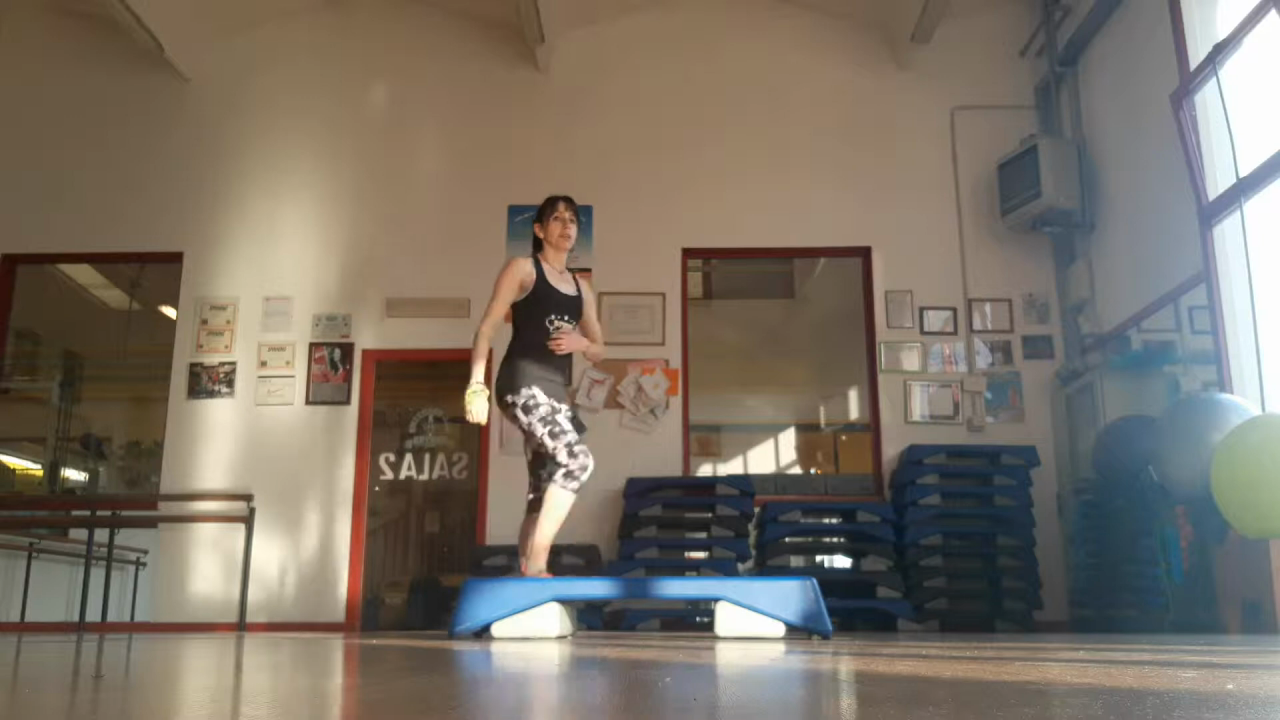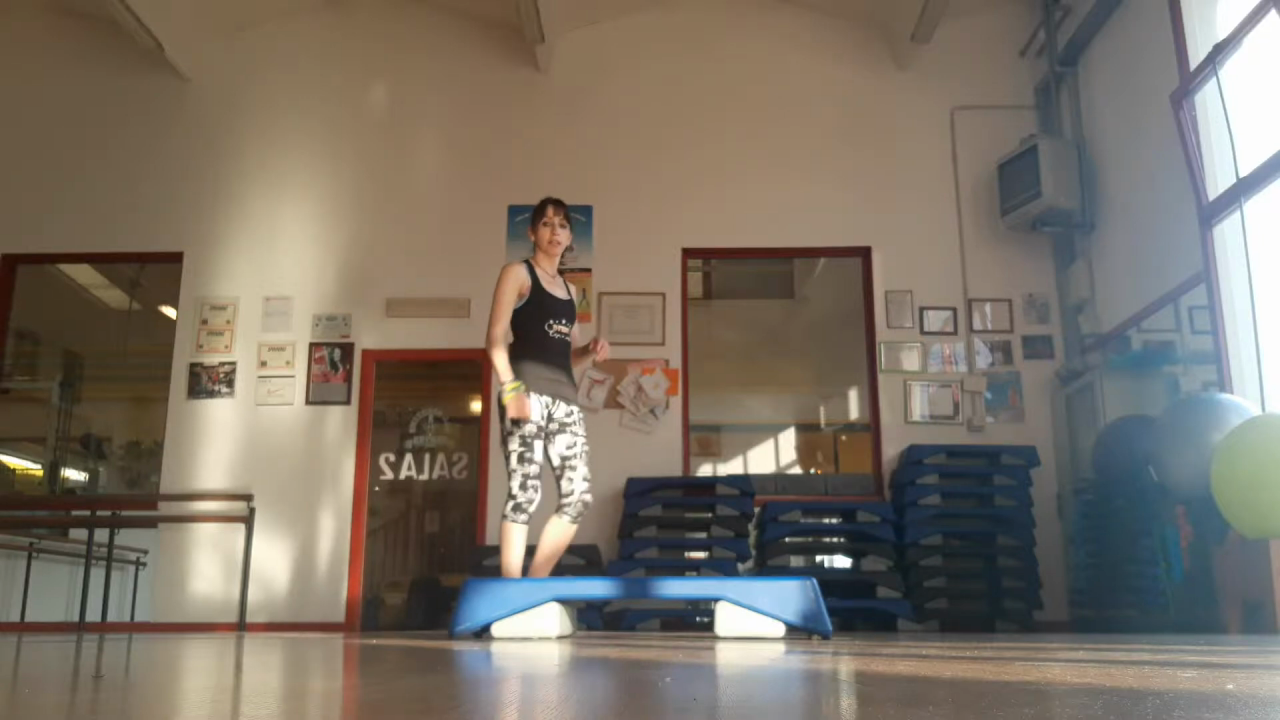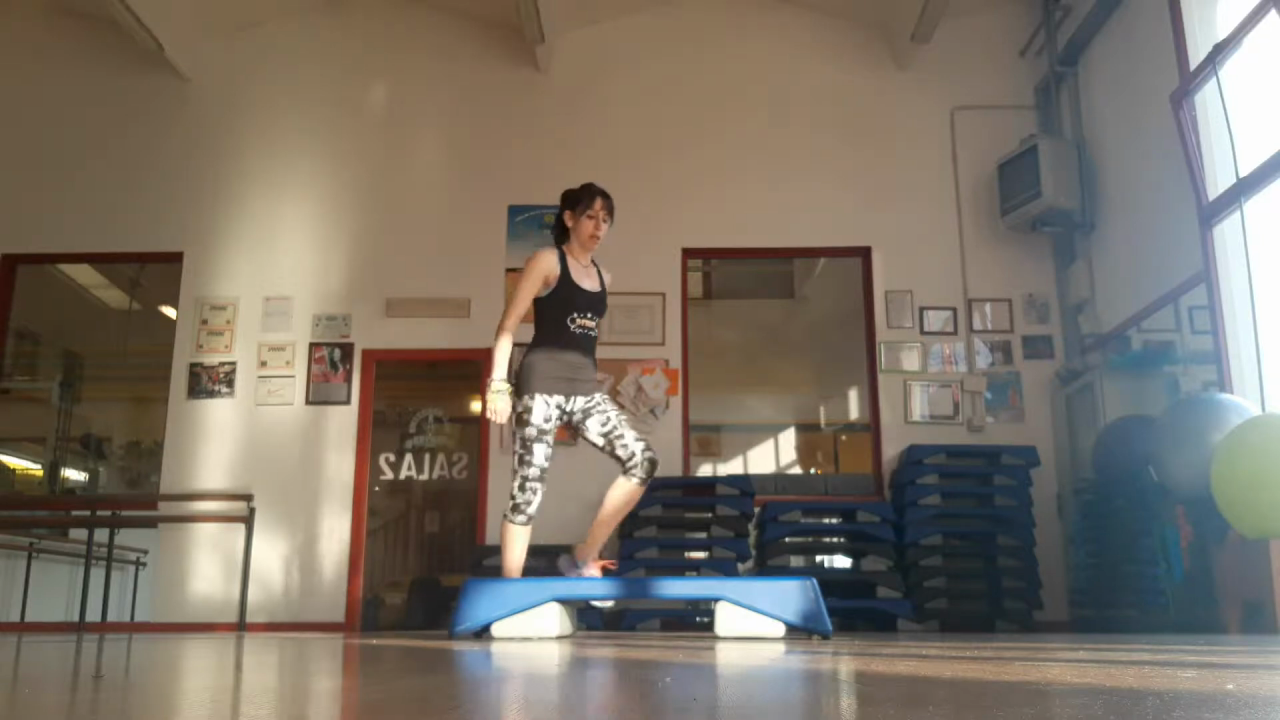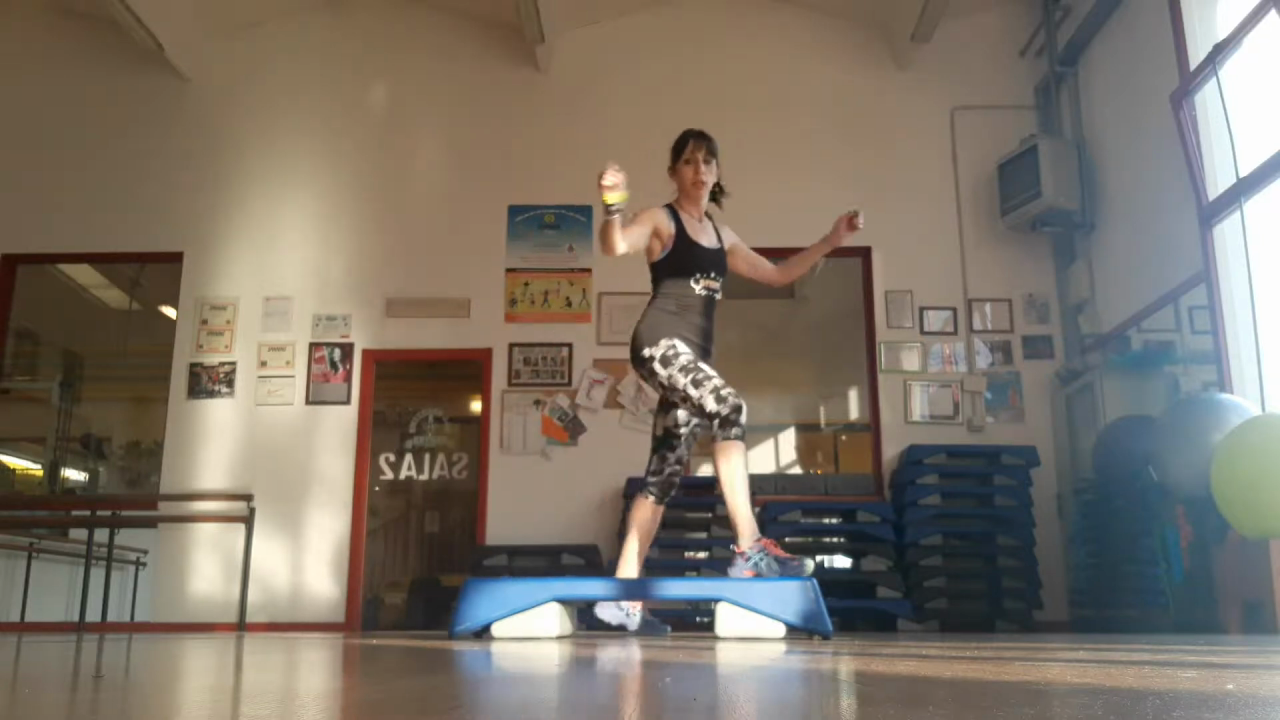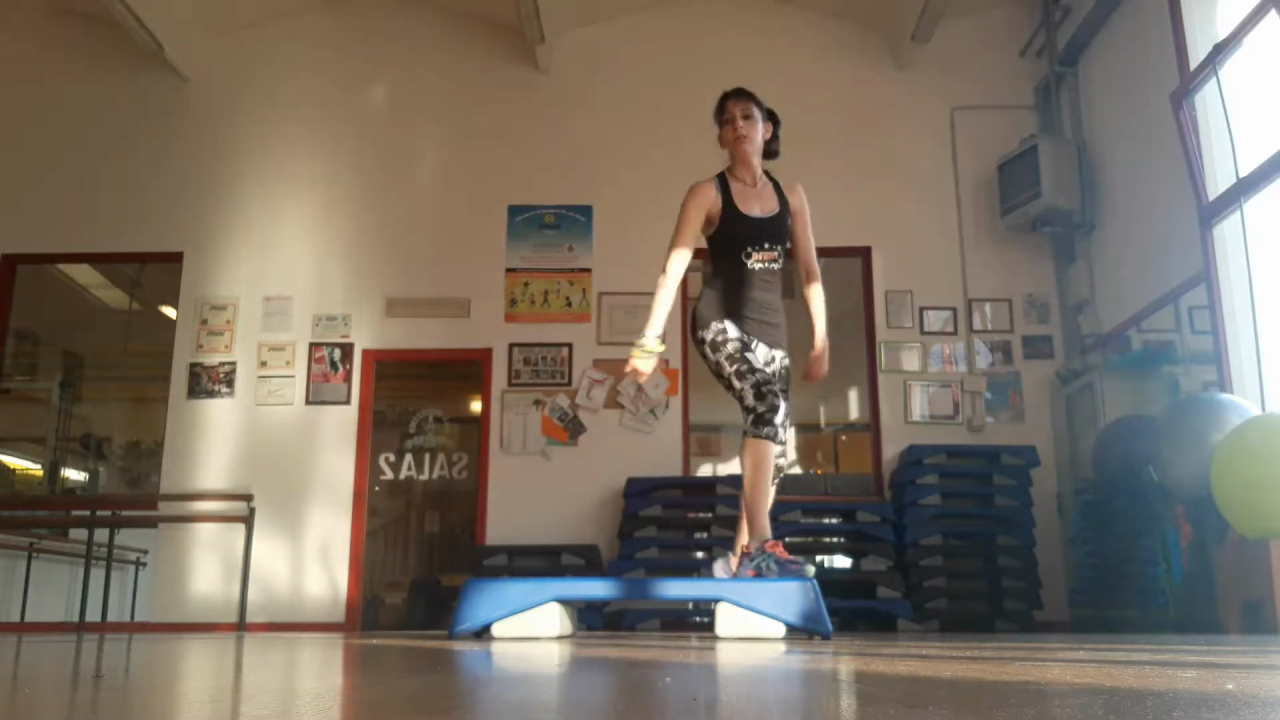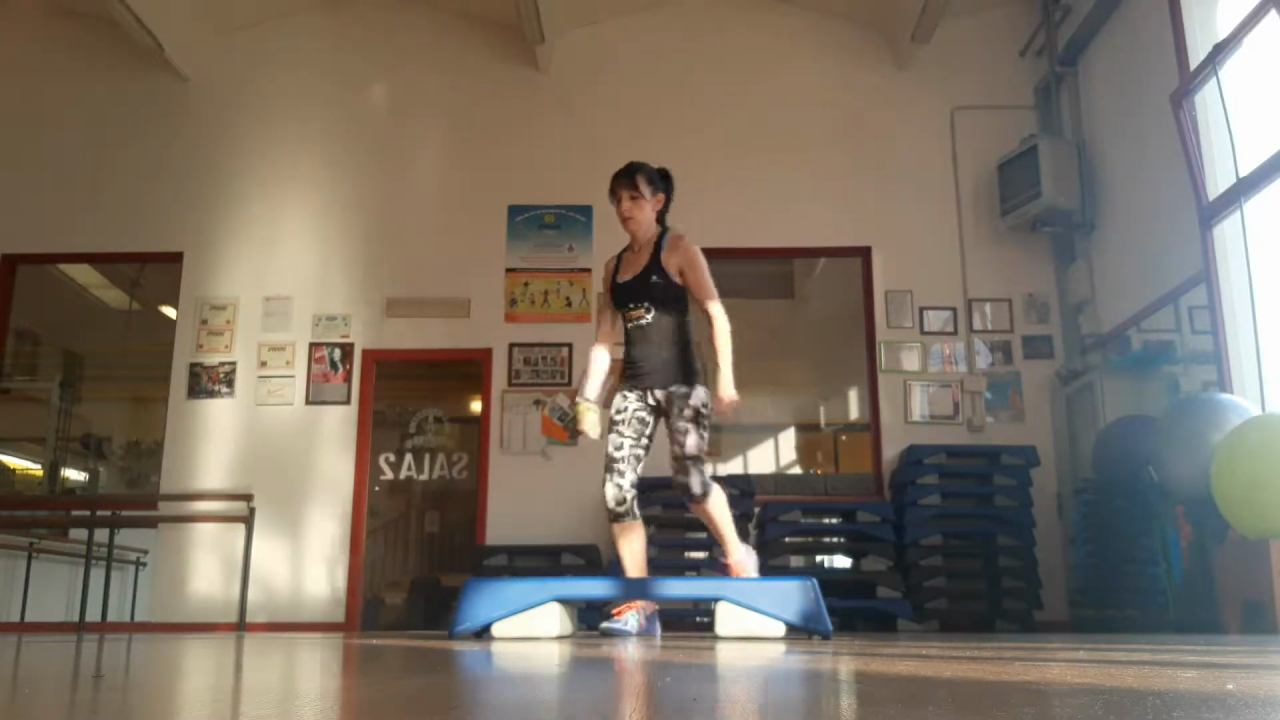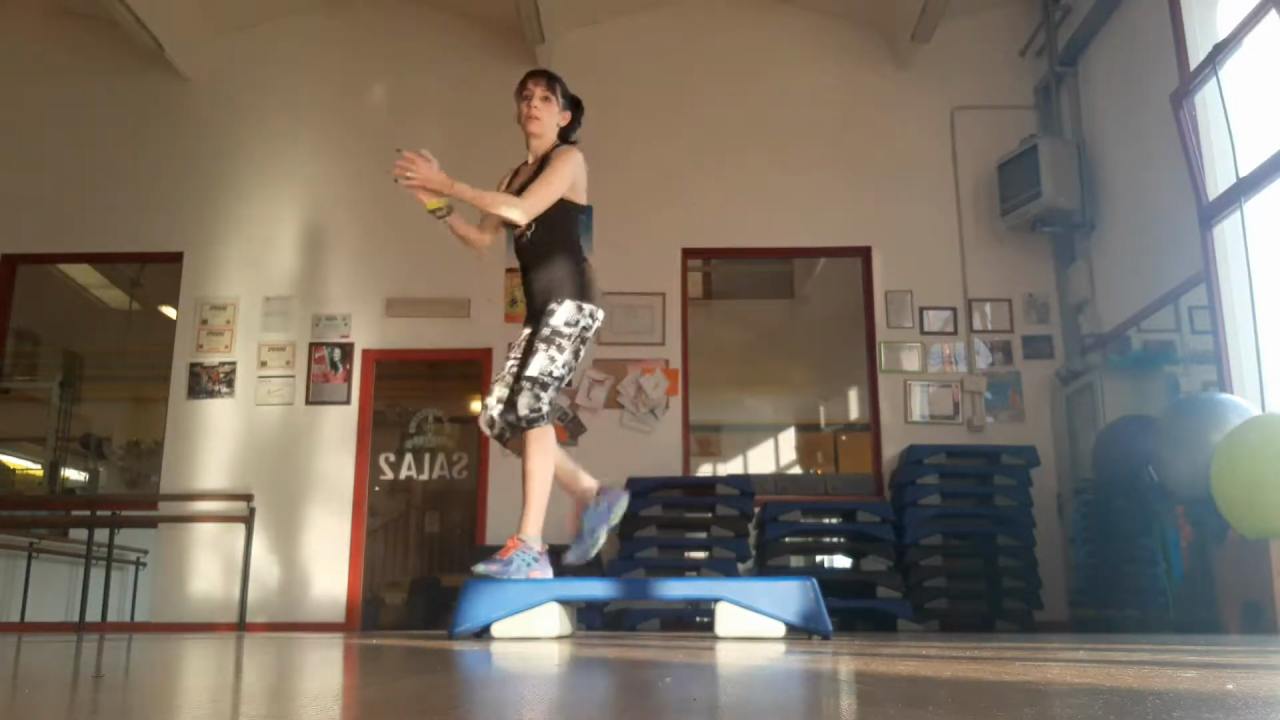
dt=0.7s
person 1, frame 1
left shoulder: (581, 287)
right shoulder: (522, 268)
left elbow: (598, 350)
right elbow: (487, 327)
left wrist: (580, 343)
right wrist: (476, 385)
left hip: (558, 392)
right hip: (521, 381)
left knee: (545, 492)
right knee: (578, 462)
right ankle: (534, 564)
person 1, frame 2
left shoulder: (569, 289)
right shoulder: (517, 274)
right elbow: (495, 336)
left wrist: (590, 350)
right wrist: (511, 387)
left hip: (563, 395)
right hip: (525, 391)
left knee: (578, 496)
right knee: (525, 491)
left ankle: (534, 583)
person 1, frame 3
left shoulder: (600, 274)
right shoulder: (546, 260)
right elbow: (509, 324)
right wrist: (499, 384)
left hip: (584, 387)
right hip: (540, 385)
left knee: (641, 462)
right knee: (528, 492)
left ankle: (583, 557)
person 1, frame 4
left shoulder: (722, 236)
right shoulder: (659, 219)
left elbow: (777, 274)
right elbow: (615, 245)
left wrist: (830, 241)
right wrist: (612, 202)
left hip: (694, 350)
right hip: (660, 341)
left knee: (663, 474)
right knee: (730, 409)
left ankle: (622, 596)
right ankle: (750, 550)
person 1, frame 5
left shoulder: (789, 193)
right shoulder: (707, 193)
left elbow: (809, 270)
right elbow: (676, 262)
left wrist: (821, 338)
right wrist: (652, 333)
left hip: (769, 327)
right hip: (721, 319)
left knee: (775, 445)
right knee: (767, 408)
left ankle: (740, 559)
right ankle: (761, 551)
person 1, frame 6
left shoulder: (678, 248)
right shoulder: (613, 267)
left elbow: (714, 310)
right elbow: (605, 338)
left wrist: (725, 377)
right wrist: (588, 397)
left hip: (680, 378)
right hip: (634, 384)
left knee: (691, 479)
right knee: (617, 489)
left ankle: (738, 557)
right ankle: (640, 605)
person 1, frame 7
left shoulder: (569, 158)
right shoulder: (514, 174)
left elbow: (522, 211)
right elbow: (481, 236)
left wrist: (447, 185)
right wrist: (434, 197)
left hip: (569, 300)
right hip: (540, 307)
left knee: (530, 406)
right knee: (496, 415)
left ankle: (529, 547)
right ankle: (592, 496)
